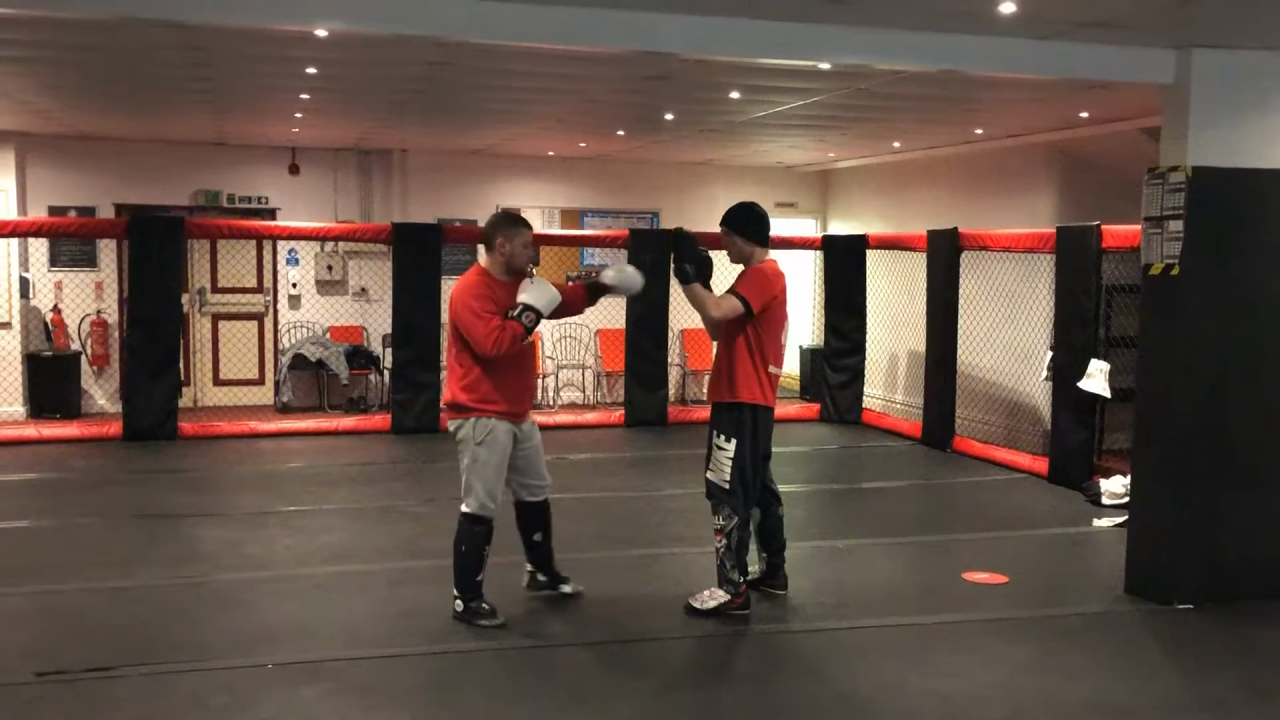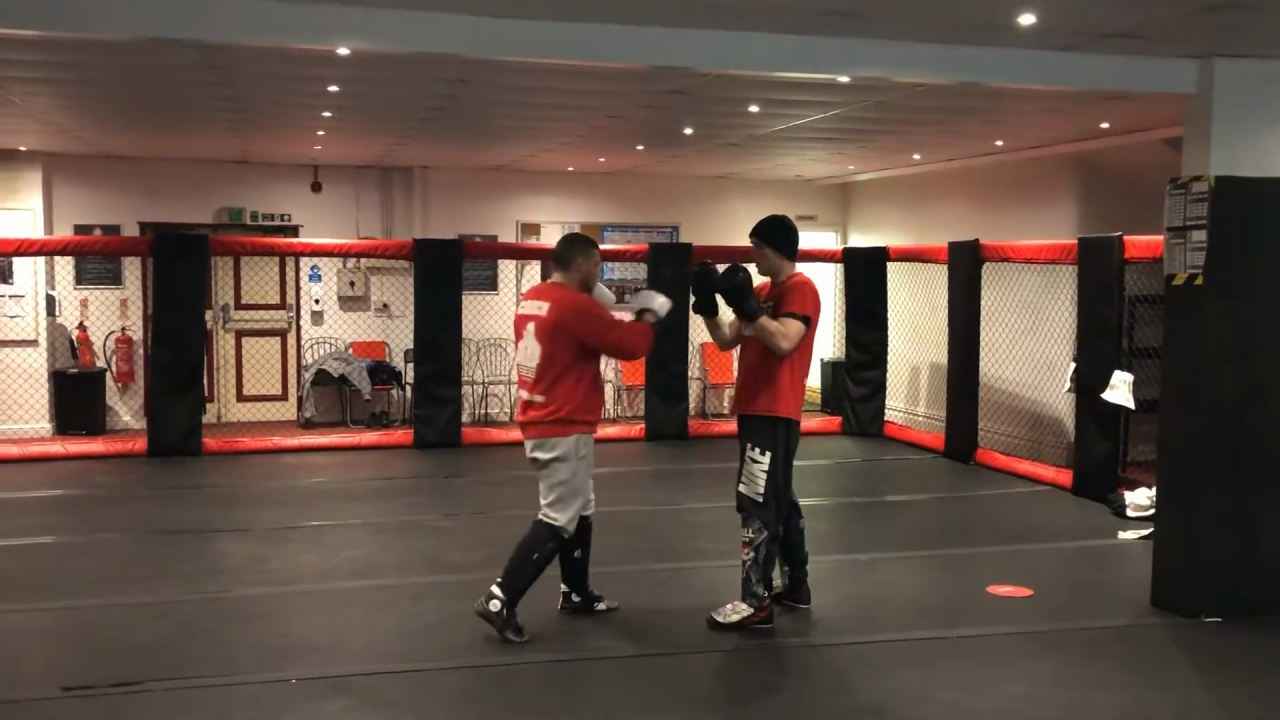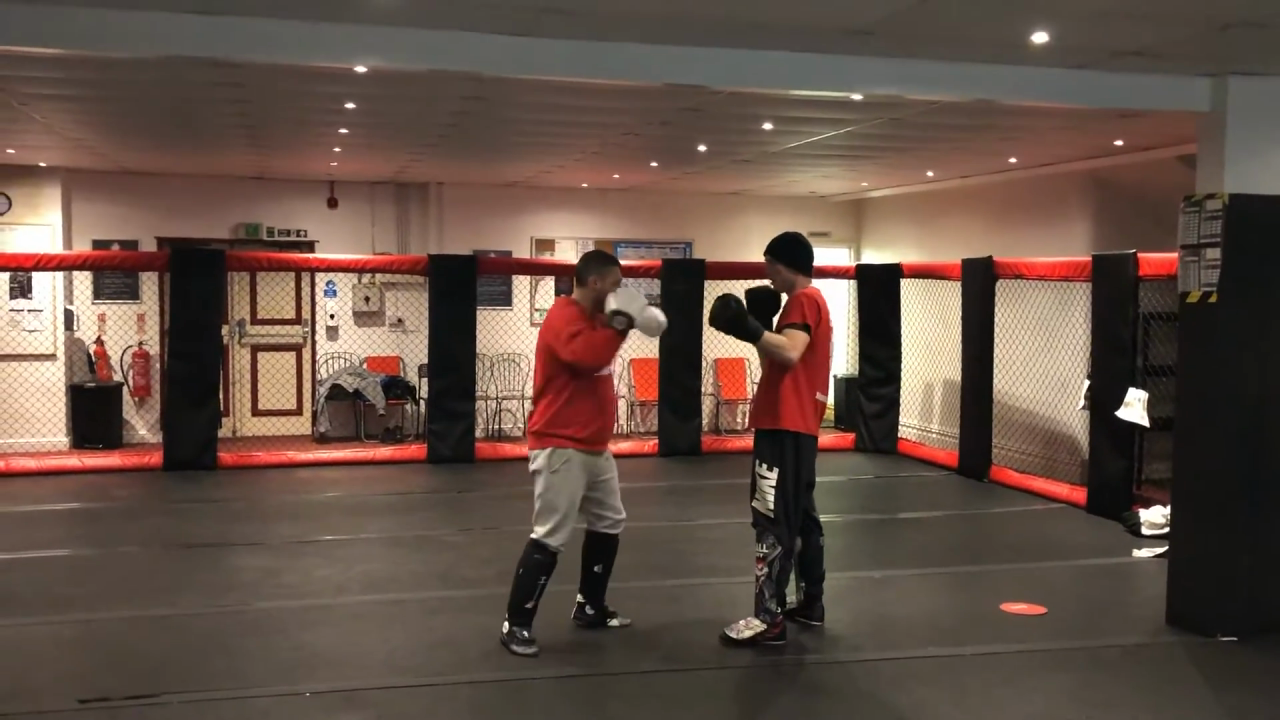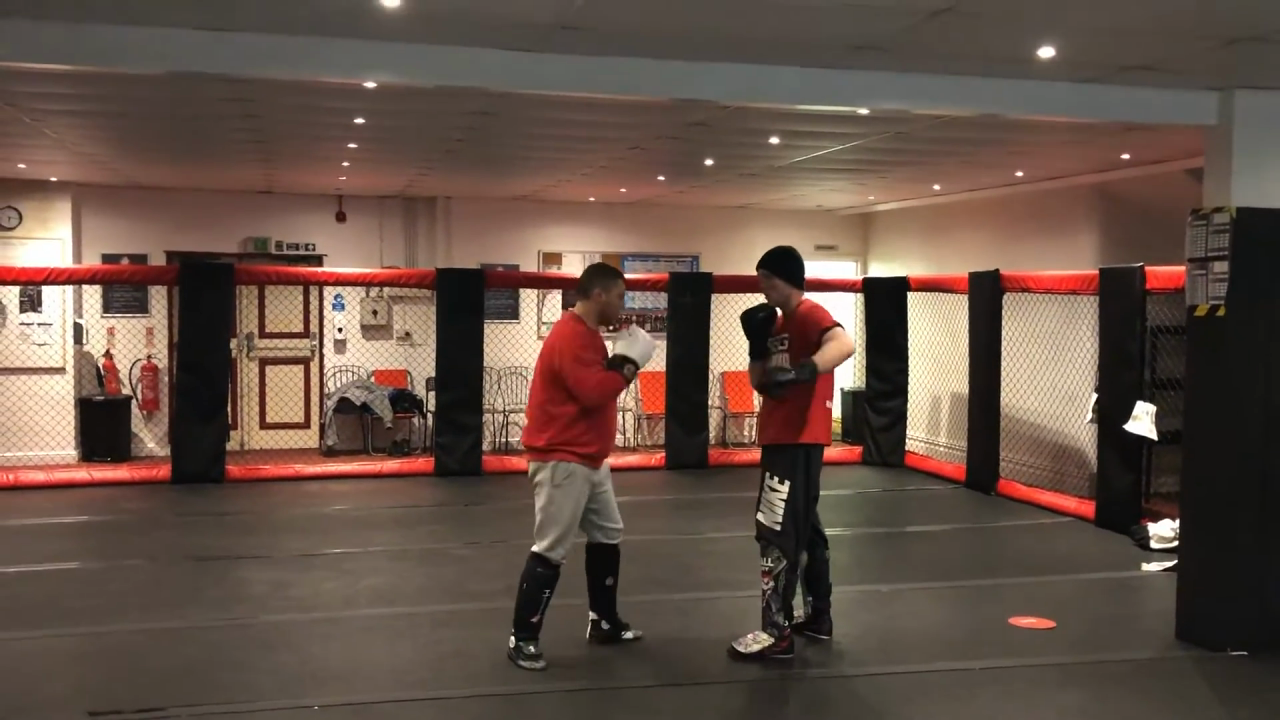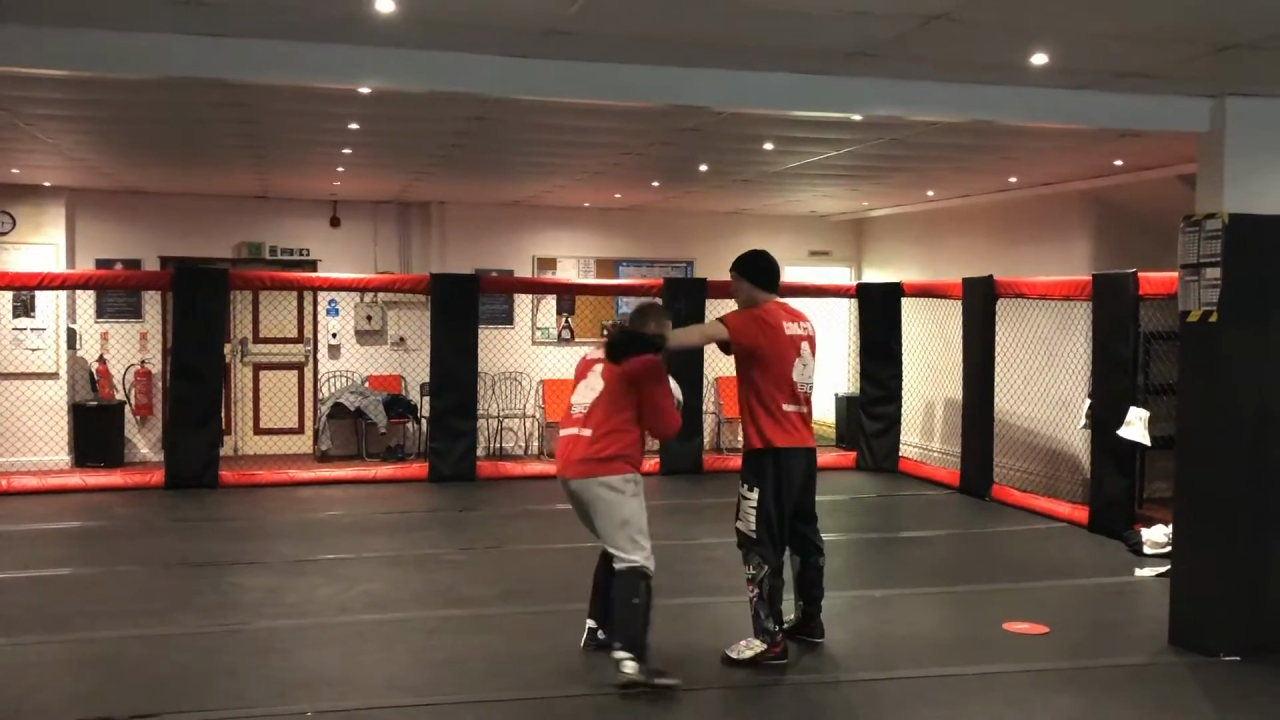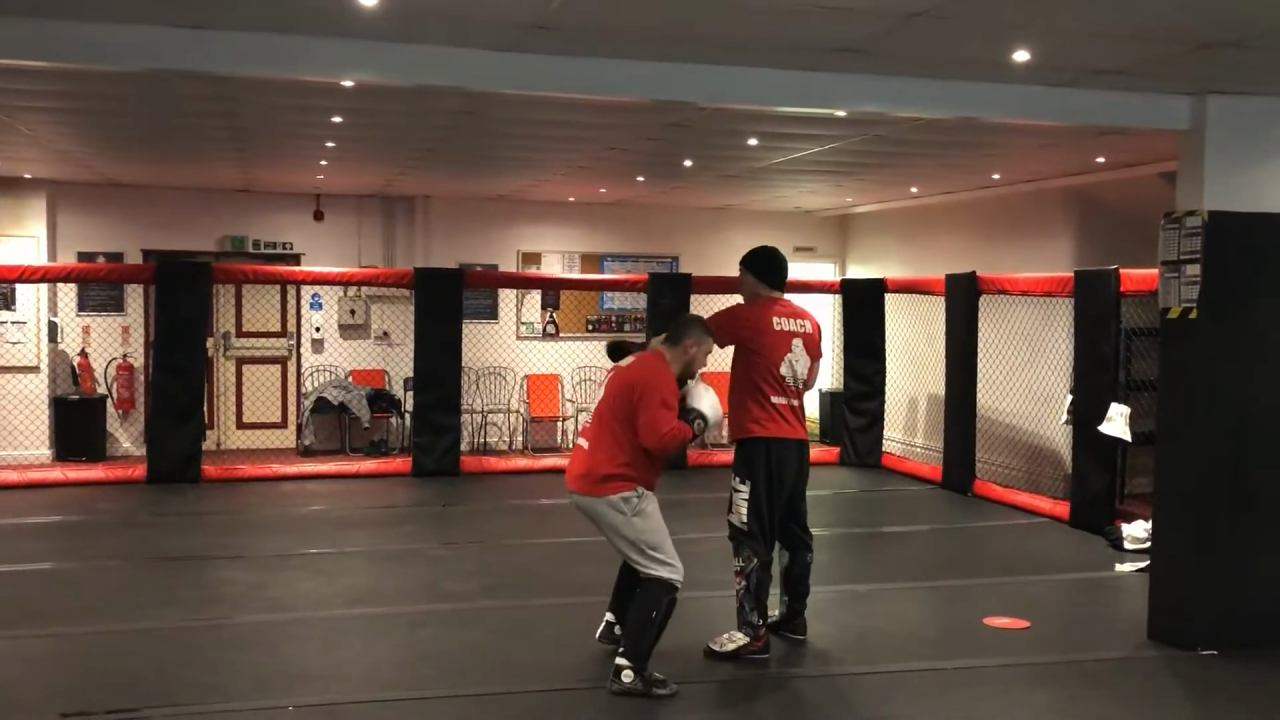
dt=0.7s
person 1, frame 1
left shoulder: (762, 276)
right shoulder: (754, 277)
left elbow: (715, 311)
right elbow: (718, 330)
left wrist: (684, 271)
right wrist: (701, 282)
left hip: (742, 401)
right hip: (751, 400)
left knee: (726, 490)
right knee: (758, 485)
left ankle: (732, 588)
right ankle: (773, 571)
person 1, frame 2
left shoulder: (801, 289)
right shoulder: (760, 292)
left elbow: (783, 341)
right elbow: (725, 341)
left wrist: (745, 306)
right wrist: (707, 304)
left hip: (774, 414)
right hip: (756, 410)
left knee: (758, 503)
right knee: (778, 499)
left ankle: (757, 602)
right ankle: (796, 585)
person 1, frame 3
left shoulder: (804, 300)
right shoulder: (805, 302)
left elbow: (789, 352)
right elbow: (776, 362)
left wrist: (746, 328)
right wrist: (761, 322)
left hip: (785, 427)
right hip: (797, 426)
left knee: (772, 519)
right knee: (800, 514)
left ankle: (769, 618)
right ankle: (811, 602)
person 1, frame 4
left shoulder: (809, 314)
right shoulder: (778, 322)
left elbow: (844, 345)
right elbow: (761, 381)
left wrist: (802, 371)
right wrist: (757, 343)
left hip: (797, 440)
right hip: (783, 438)
left knee: (777, 532)
right knee: (804, 528)
left ankle: (777, 632)
right ankle: (818, 615)
person 1, frame 5
left shoulder: (756, 319)
right shoulder: (801, 321)
left elbow: (708, 332)
left hip: (771, 449)
right hip: (802, 445)
left knee: (758, 542)
right knee: (803, 534)
left ankle: (769, 640)
right ankle: (809, 620)
person 1, frame 6
left shoulder: (747, 316)
right shoulder: (807, 321)
left hip: (759, 441)
right hip: (793, 439)
left knee: (749, 535)
right knee: (792, 531)
left ankle: (751, 632)
right ankle: (792, 616)
person 2, frame 1
left shoulder: (520, 282)
right shoulder: (471, 291)
left elbow: (564, 300)
right elbow: (493, 344)
left wrist: (601, 284)
right wrist: (530, 311)
left hip: (516, 413)
right hip: (482, 416)
left knee: (534, 493)
right knee: (480, 508)
left ankle: (543, 573)
right ankle: (467, 599)
person 2, frame 2
left shoulder: (531, 299)
right shoulder: (575, 305)
right elbow: (632, 344)
right wrist: (649, 314)
left hip: (545, 423)
right hip: (565, 430)
left knee: (578, 511)
right knee: (558, 520)
left ankle: (576, 593)
right ankle: (500, 600)
person 2, frame 3
left shoulder: (590, 314)
right shoulder: (561, 317)
left elbow: (598, 342)
right elbow: (590, 356)
left wrist: (627, 318)
right wrist: (620, 318)
left hip: (594, 446)
right hip: (559, 447)
left knee: (609, 524)
right knee: (550, 538)
left ankle: (592, 607)
right ankle: (517, 623)
person 2, frame 4
left shoulder: (592, 333)
right shoulder: (569, 335)
right elbow: (595, 390)
left wrist: (623, 357)
right wrist: (629, 361)
left hip: (591, 460)
right hip: (562, 461)
left knee: (607, 537)
right knee: (551, 551)
left ankle: (604, 623)
right ankle: (522, 637)
person 2, frame 5
left shoulder: (595, 357)
right shoulder: (649, 362)
right elbow: (665, 427)
right wrist: (673, 404)
left hip: (571, 467)
right hip: (609, 474)
left knee: (616, 547)
right knee: (636, 561)
left ankle: (600, 629)
right ankle: (632, 659)
person 2, frame 6
left shoulder: (639, 364)
right shoulder: (657, 375)
right elbow: (660, 439)
left wrist: (681, 411)
right wrist: (697, 422)
left hip: (588, 478)
right hip: (611, 486)
left knee: (642, 553)
right knee: (665, 575)
left ankle: (616, 625)
right ankle: (629, 671)
